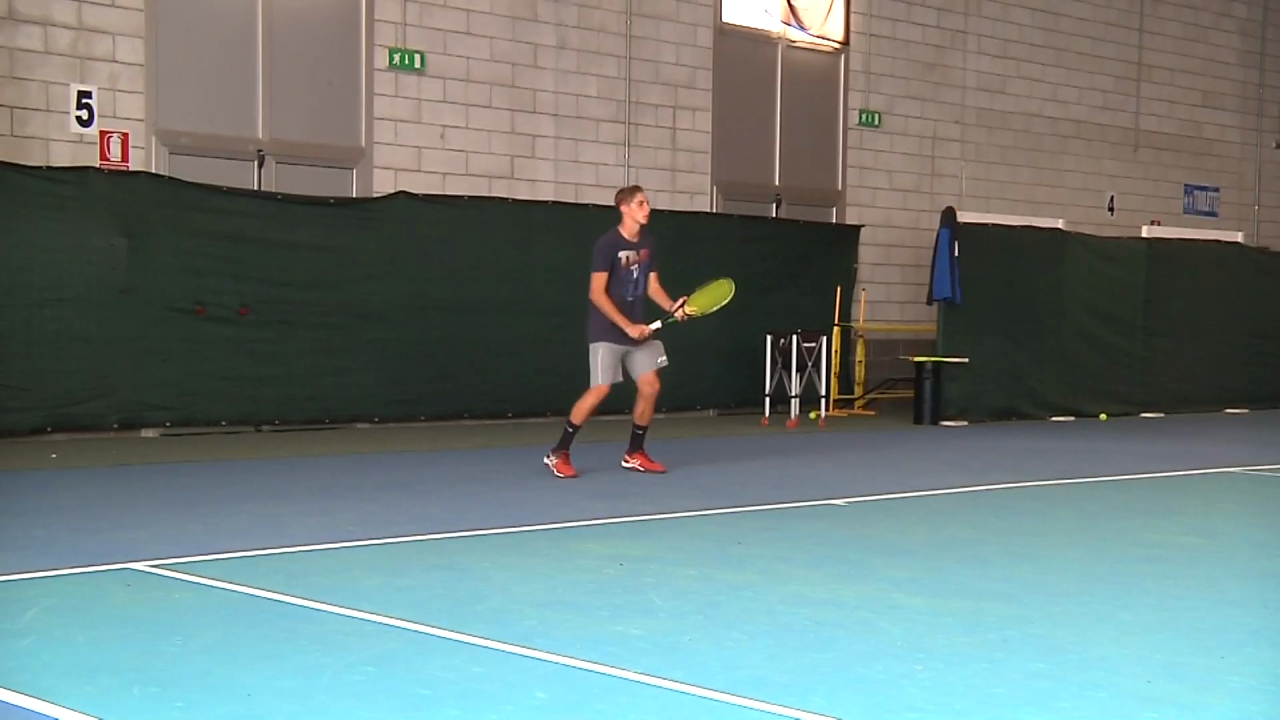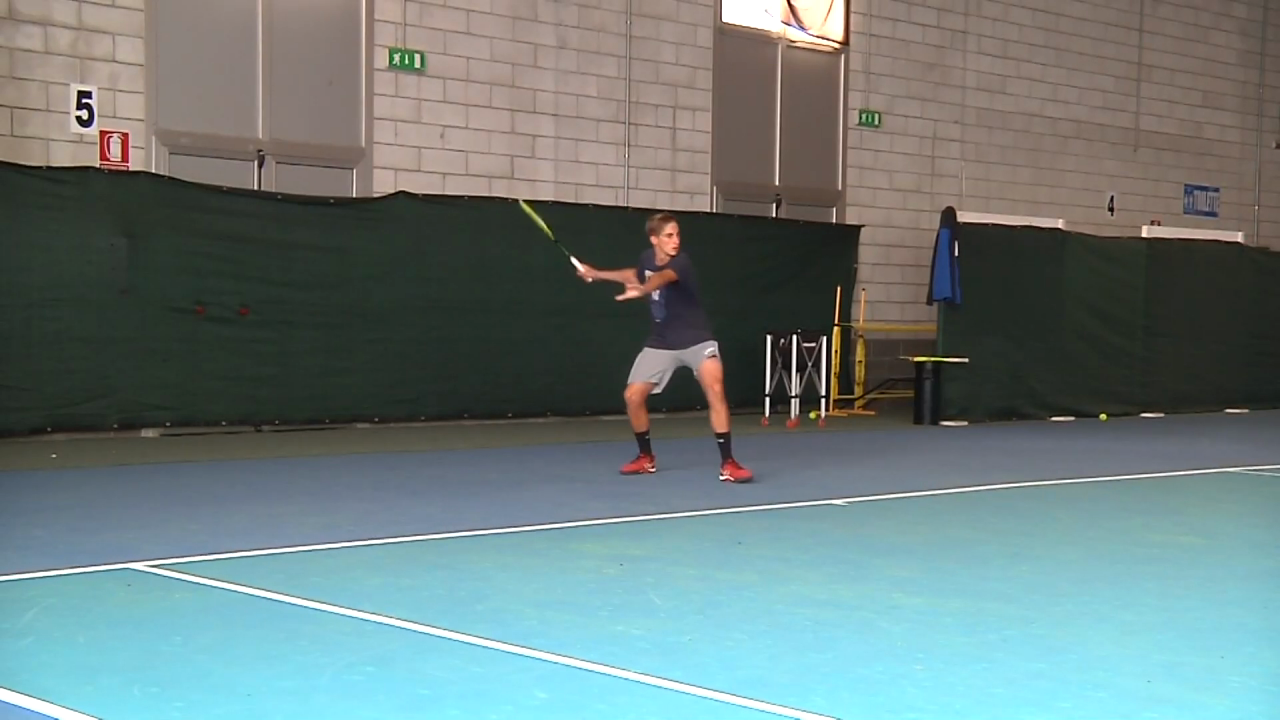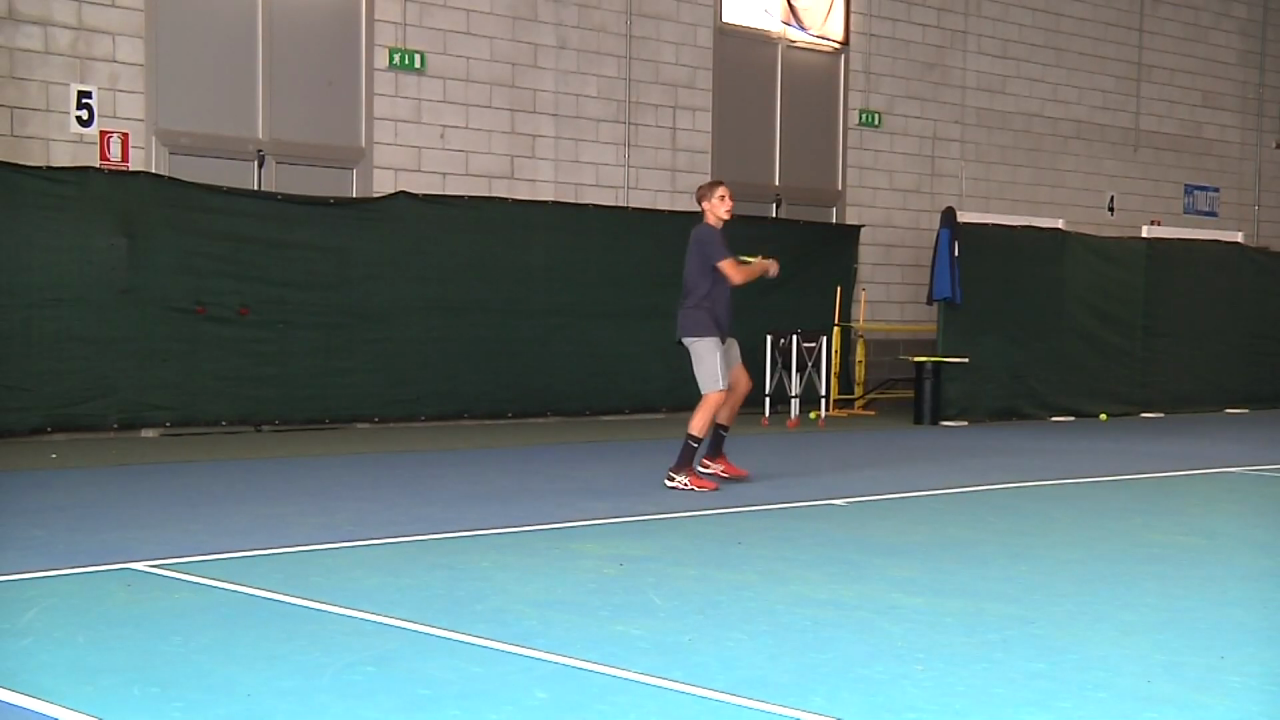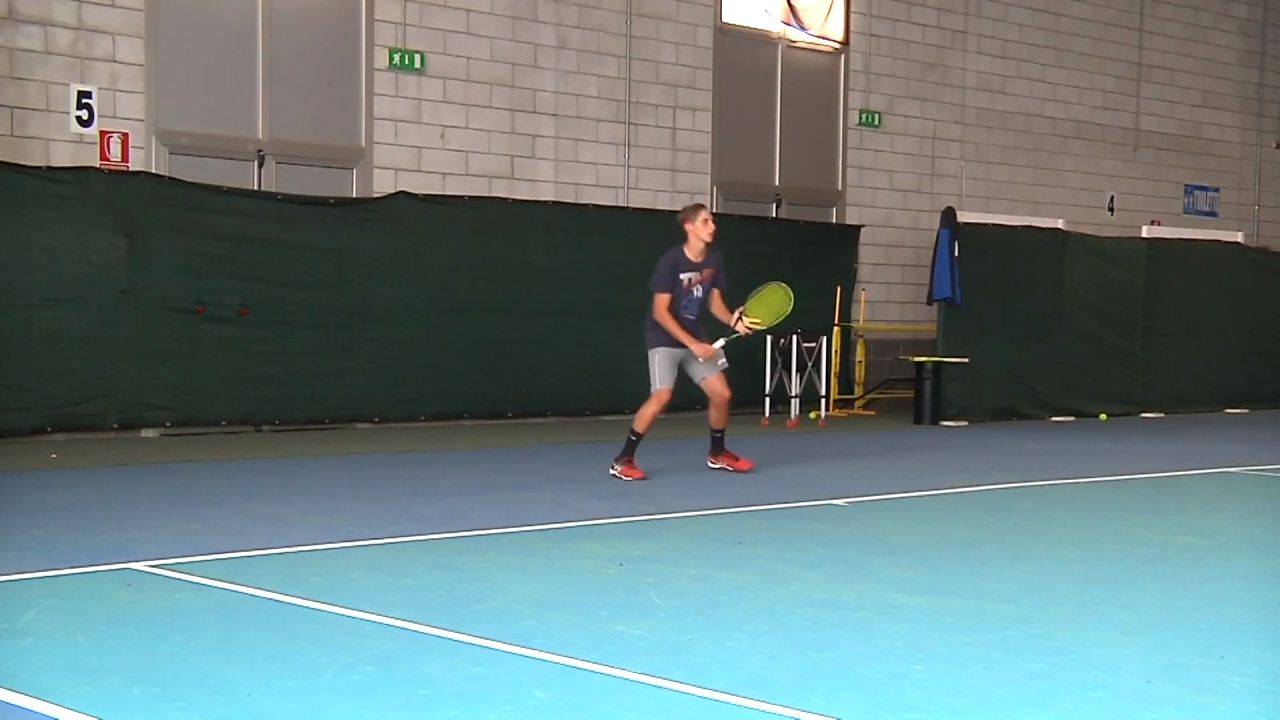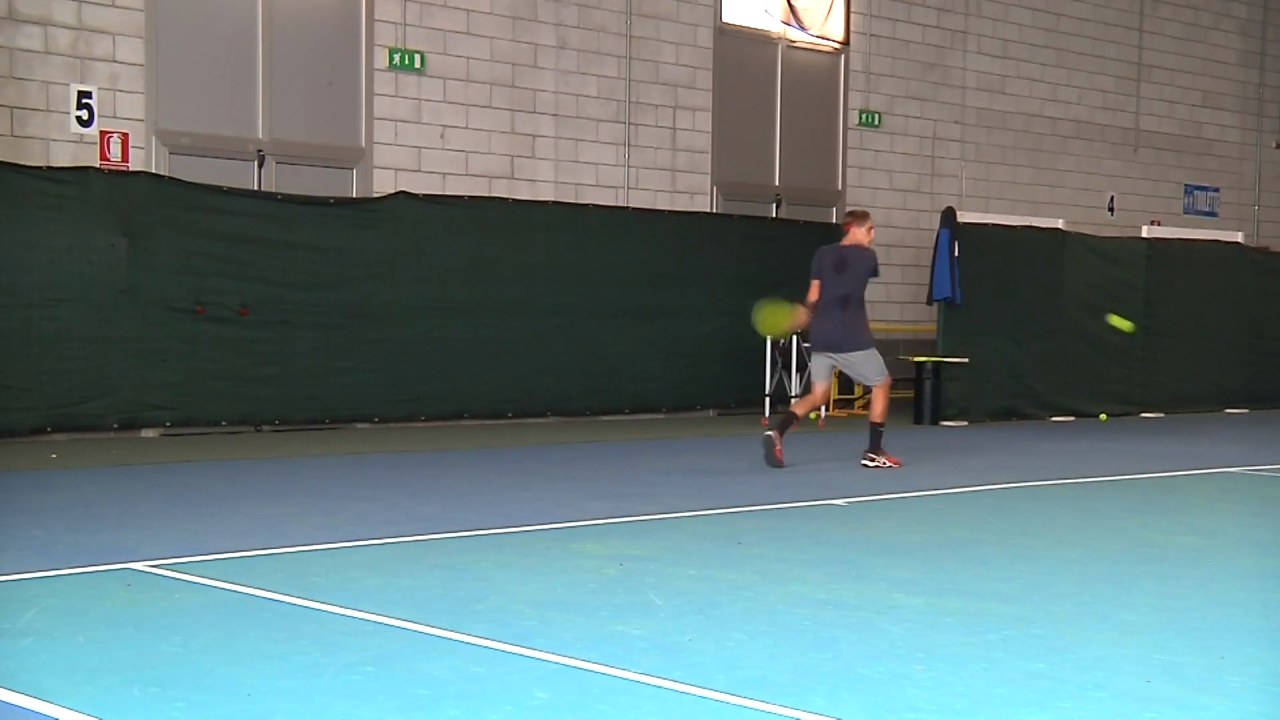
dt=1s
person 1, frame 1
left shoulder: (648, 242)
right shoulder: (607, 243)
left elbow: (652, 286)
right elbow: (596, 293)
left wrist: (672, 307)
right wrist: (627, 326)
left hip: (636, 329)
right hip: (606, 330)
left knee: (650, 387)
right knee: (600, 390)
left ankle: (634, 453)
right ankle: (559, 452)
person 1, frame 2
left shoulder: (681, 263)
right shoulder: (647, 257)
left elbow: (661, 279)
right elbow: (636, 276)
left wrist: (641, 289)
right wrist: (595, 274)
left hip: (696, 339)
right hip: (660, 343)
left knee: (715, 390)
right knee: (632, 396)
left ankle: (728, 463)
right ankle: (646, 456)
person 1, frame 3
left shoulder: (711, 235)
right shoulder: (707, 234)
right elbow: (735, 276)
left wrist: (755, 266)
right wrist: (764, 267)
left hip: (714, 327)
right hip: (701, 327)
left knee: (742, 385)
right knee: (717, 394)
left ankle: (713, 457)
right ankle: (680, 470)
person 1, frame 4
left shoulder: (715, 259)
right shoulder: (669, 262)
left elbow: (715, 302)
right elbow: (660, 312)
left wrist: (733, 320)
right wrist: (692, 344)
left hip: (696, 339)
right hip: (664, 338)
left knee: (721, 394)
right knee: (661, 396)
left ankle: (718, 453)
right ankle: (623, 459)
person 1, frame 5
left shoulder: (823, 254)
right shoulder: (868, 257)
left elbow: (813, 297)
left wrist: (807, 315)
left hip: (821, 336)
right hip: (853, 338)
left knee: (817, 396)
right knee: (882, 385)
left ankle: (776, 431)
right ankle: (874, 452)
